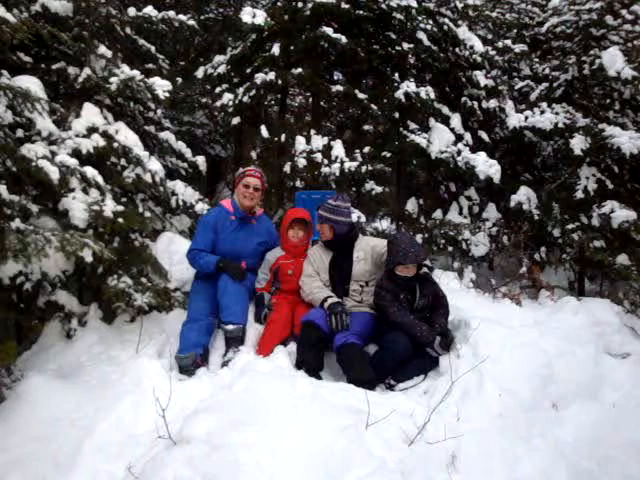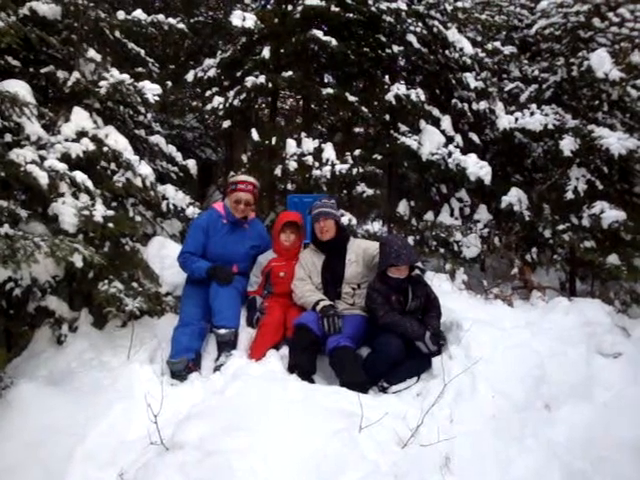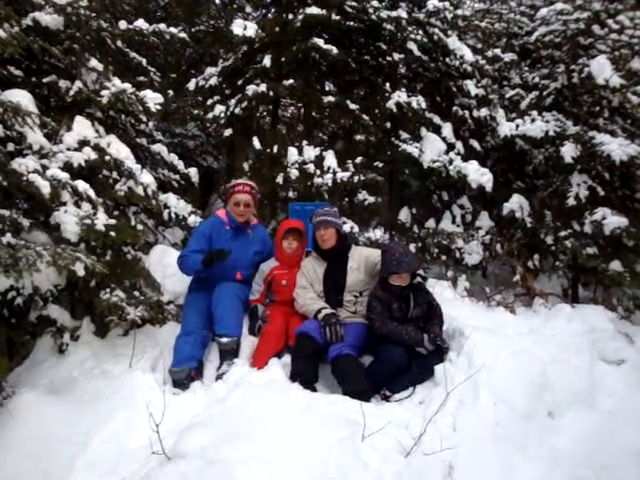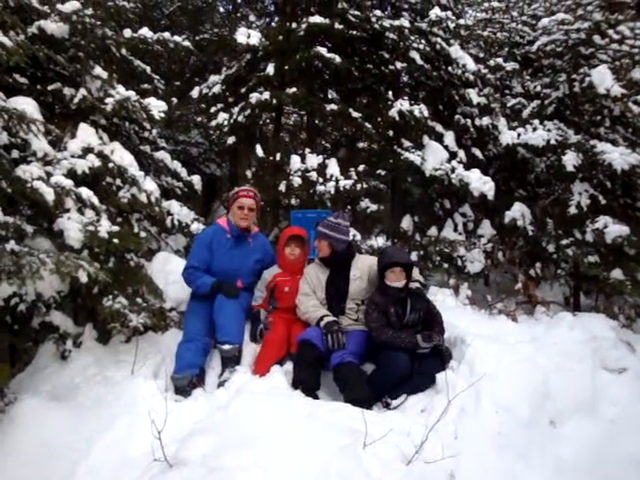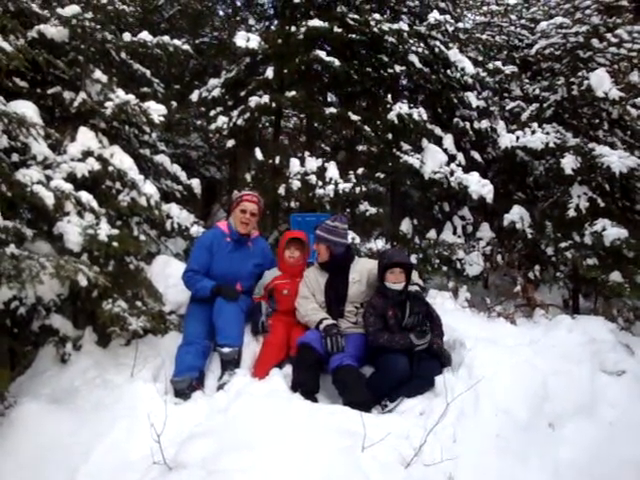
dt=0.7s
person 1, frame 1
left shoulder: (265, 225)
right shoulder: (215, 216)
right elbow: (195, 255)
right wrist: (222, 263)
left hip: (243, 280)
right hip: (210, 277)
left knee: (229, 281)
right knee: (199, 315)
left ankle: (234, 337)
right ankle: (190, 359)
person 1, frame 2
left shoulder: (257, 229)
right shoulder: (206, 220)
right elbow: (186, 258)
right wrist: (211, 270)
left hip: (235, 283)
right hip: (202, 281)
left knee: (223, 286)
right knee: (191, 318)
left ankle: (226, 342)
right ankle: (182, 364)
person 1, frame 3
left shoulder: (260, 235)
right shoulder: (210, 226)
right elbow: (184, 262)
right wrist: (206, 260)
left hip: (237, 291)
right hip: (205, 288)
left knee: (226, 291)
right knee: (194, 328)
left ankle: (228, 350)
right ankle: (185, 373)
person 1, frame 4
left shoulder: (261, 243)
right shoulder: (210, 235)
right elbow: (191, 273)
right wrist: (217, 285)
left hip: (239, 299)
right hip: (206, 297)
left knee: (227, 302)
right knee: (195, 335)
left ankle: (230, 359)
right ankle: (186, 380)
person 1, frame 5
left shoulder: (261, 247)
right shoulder: (210, 238)
right elbow: (190, 276)
right wrist: (216, 288)
left hip: (238, 302)
right hip: (206, 300)
left knee: (226, 305)
right knee: (195, 338)
left ankle: (230, 363)
right ankle: (185, 383)
person 2, frame 1
left shoulder: (369, 246)
right shoulder: (315, 252)
right elbow: (309, 284)
right wrist: (330, 302)
left hip: (362, 310)
right hip: (331, 312)
left knee: (345, 340)
right knee: (314, 319)
left ankle: (363, 388)
right ankle: (306, 376)
person 2, frame 2
left shoulder: (360, 248)
right shoulder: (307, 256)
right elbow: (301, 287)
right wrist: (322, 305)
left hip: (354, 313)
right hip: (323, 315)
left knee: (338, 343)
right knee: (306, 323)
left ankle: (356, 391)
right ankle: (299, 379)
person 2, frame 3
left shoulder: (362, 256)
right shoulder: (309, 264)
right elbow: (303, 296)
right wrist: (325, 314)
left hip: (356, 321)
right hip: (325, 322)
left knee: (340, 352)
right knee: (308, 331)
left ankle: (358, 398)
right ankle: (301, 388)
person 2, frame 4
left shoulder: (366, 264)
right shoulder: (312, 270)
right elbow: (306, 302)
right wrist: (326, 322)
left hip: (357, 329)
right hip: (327, 330)
left knee: (342, 359)
right knee: (309, 339)
left ankle: (360, 406)
right ankle: (303, 396)
person 2, frame 5
left shoulder: (365, 268)
right shoulder: (311, 274)
right elbow: (305, 306)
right wrist: (326, 325)
left hip: (356, 332)
right hip: (326, 334)
left knee: (341, 363)
right knee: (309, 342)
left ankle: (359, 408)
right ankle: (302, 398)
person 3, frame 1
left shoulder: (425, 279)
right shoulder: (385, 286)
left elbow: (441, 304)
right elbow: (400, 318)
left wrist: (437, 328)
right wrist: (429, 338)
left hip: (422, 330)
right hip: (394, 331)
left knee: (444, 341)
right knee: (400, 346)
left ankle: (398, 377)
person 3, frame 2
left shoulder: (417, 280)
right shoulder: (377, 288)
left elbow: (433, 306)
right elbow: (387, 319)
left wrist: (430, 329)
right wrist: (419, 334)
left hip: (414, 334)
right hip: (387, 334)
left knee: (435, 344)
right knee: (393, 348)
left ankle: (391, 379)
person 3, frame 3
left shoulder: (419, 288)
right shoulder: (379, 295)
left elbow: (435, 313)
right elbow: (383, 327)
left wrist: (433, 335)
right wrist: (417, 338)
left hip: (418, 341)
right hip: (390, 343)
left knee: (435, 355)
right knee: (396, 357)
left ankle: (392, 388)
person 3, frame 4
left shoulder: (417, 294)
right shoulder: (376, 301)
left elbow: (434, 319)
right elbow: (379, 334)
left wrist: (434, 339)
right wrist: (414, 340)
left hip: (419, 349)
right hip: (389, 349)
left knee: (435, 363)
right knee: (400, 364)
left ankle: (393, 395)
person 3, frame 5
left shoulder: (416, 298)
right shoulder: (376, 303)
left elbow: (435, 323)
right elbow: (376, 337)
left wrist: (436, 345)
right wrist: (409, 339)
left hip: (416, 351)
right hip: (389, 353)
left knee: (433, 367)
right knee: (399, 367)
left ankle: (391, 398)
person 4, frame 1
right shoulder: (274, 256)
right elbow: (262, 283)
right wrist: (261, 304)
left hip: (304, 299)
right hip: (281, 297)
left knee: (303, 316)
right knee: (281, 315)
right ankle: (264, 355)
person 4, frame 2
right shoulder: (266, 259)
right elbow: (254, 287)
right wrist: (253, 308)
left hip: (297, 303)
right hip: (274, 300)
left knee: (295, 319)
right knee: (274, 318)
right ankle: (256, 358)
person 4, frame 3
right shoulder: (268, 267)
right elbow: (257, 294)
right wrist: (255, 316)
right hip: (276, 308)
left knee: (297, 328)
right knee: (275, 328)
right ankle: (258, 367)
person 4, frame 4
right shoulder: (271, 274)
right elbow: (260, 300)
left hip: (301, 317)
right hip: (279, 315)
left knee: (299, 336)
right knee: (277, 336)
right ankle: (260, 374)
person 4, frame 5
right shoulder: (272, 275)
right elbow: (259, 295)
right wrist: (259, 315)
right hip: (279, 317)
left knee: (299, 339)
right knee: (276, 339)
right ankle: (259, 376)
